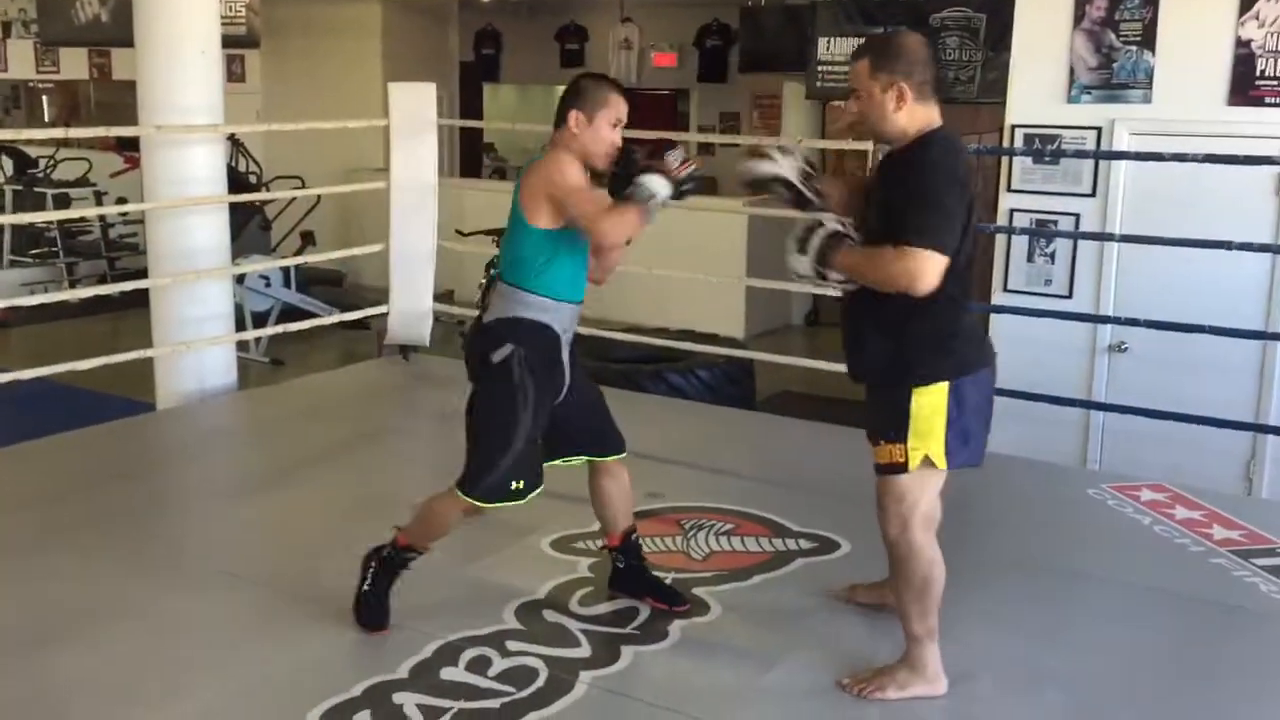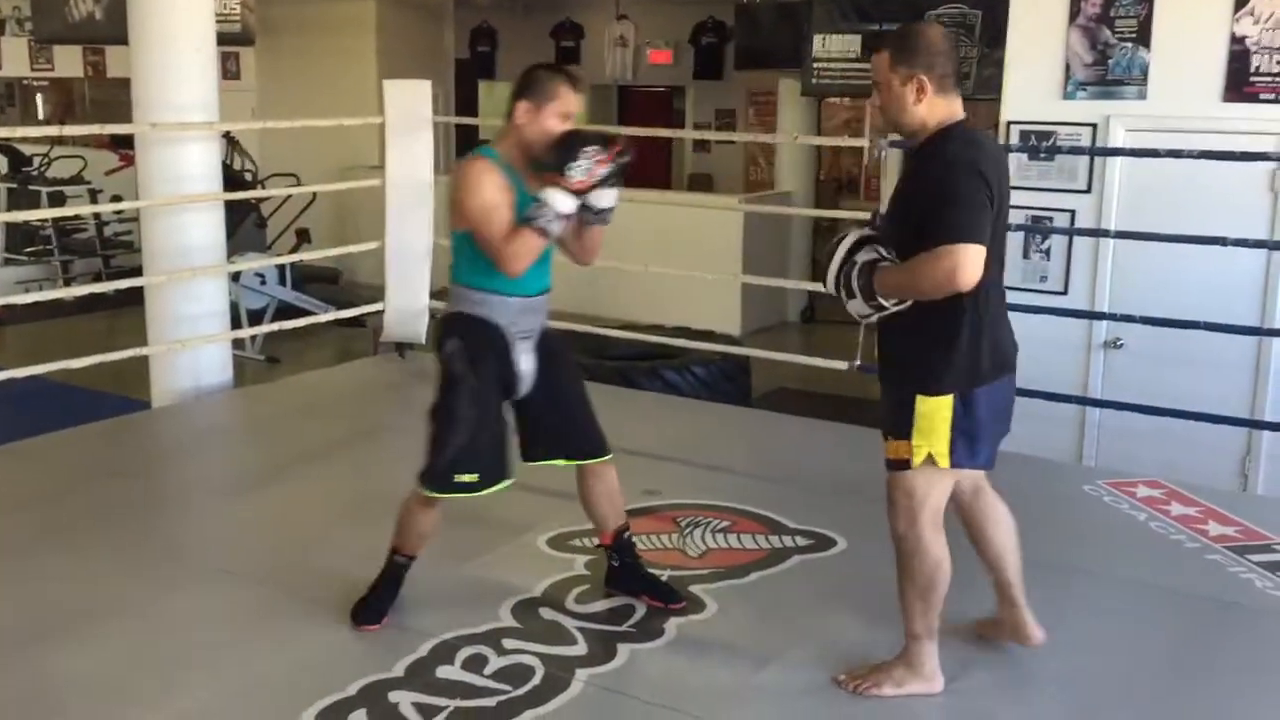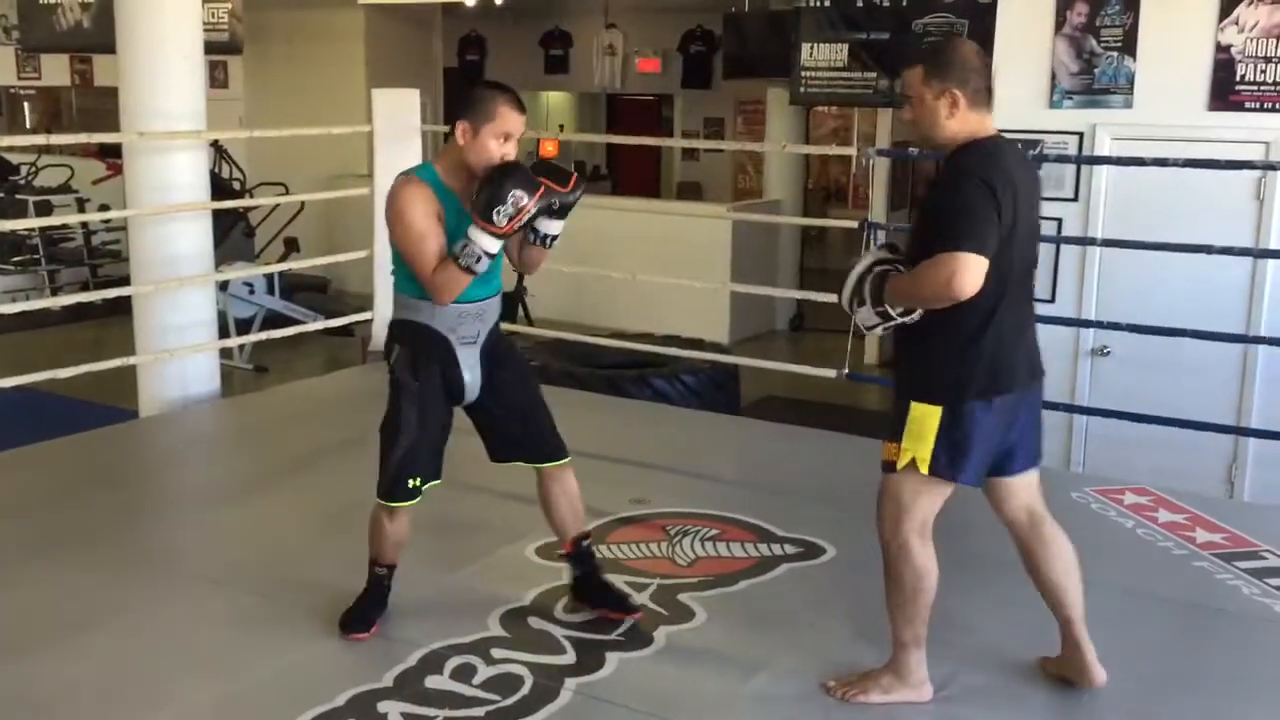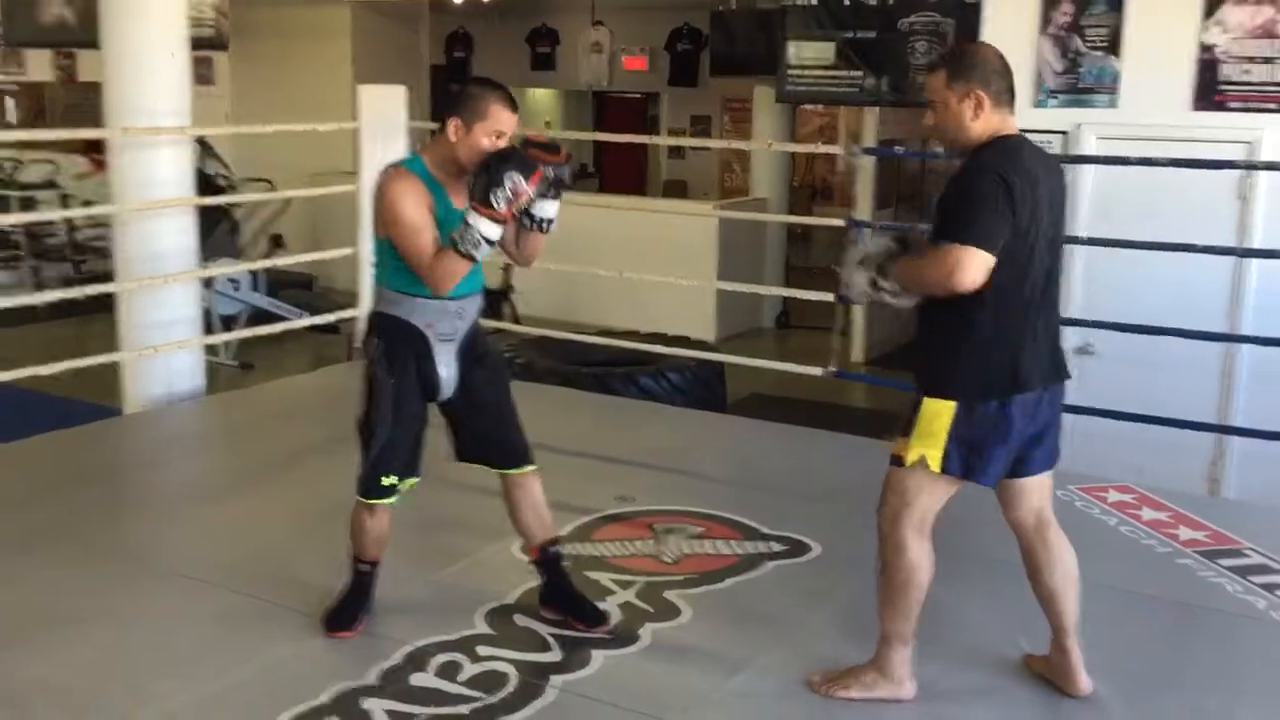
dt=0.2s
person 1, frame 1
left shoulder: (935, 165)
right shoulder: (913, 155)
left elbow: (915, 273)
right elbow: (873, 218)
left wrist: (830, 252)
right wrist: (801, 183)
left hip: (928, 368)
right hip: (917, 360)
left knee: (901, 514)
right knee: (914, 495)
left ankle: (921, 665)
right ankle: (909, 592)
person 1, frame 2
left shoulder: (952, 160)
right shoulder: (963, 147)
left elbow: (956, 269)
left wrist: (878, 280)
right wrist: (884, 253)
left hip: (946, 370)
right hip: (974, 358)
left knee: (914, 513)
right knee: (967, 489)
left ankle: (918, 664)
right ankle: (1017, 613)
person 1, frame 3
left shoulder: (969, 173)
right shoulder: (1011, 163)
left elbow: (957, 278)
left wrist: (885, 288)
right wrist: (907, 277)
left hip: (957, 386)
right hip: (1011, 373)
left knee: (901, 521)
right knee: (1026, 515)
left ankle: (907, 672)
right ankle: (1080, 655)
person 1, frame 4
left shoulder: (990, 169)
right shoulder: (1038, 166)
left elbow: (963, 271)
left wrist: (894, 270)
right wrist: (917, 262)
left hip: (974, 384)
right hip: (1032, 374)
left knee: (902, 517)
right knee: (1034, 518)
left ankle: (891, 669)
right ankle: (1068, 660)
person 2, frame 1
left shoulder: (573, 180)
right shoulder: (559, 169)
left elbow: (598, 270)
right elbow: (615, 230)
left wrist: (638, 192)
right wrist: (662, 181)
left hip: (551, 343)
right hip: (515, 344)
left knee: (608, 455)
right knee: (484, 489)
left ankle: (628, 568)
right ankle: (385, 563)
person 2, frame 2
left shoulder: (545, 168)
right shoulder: (481, 173)
left elbow: (585, 253)
right elbow: (511, 262)
left wrist: (598, 189)
right wrist: (562, 192)
left hip: (532, 335)
right hip: (477, 337)
left knee: (593, 453)
right knee: (445, 479)
left ankle: (624, 567)
right ankle: (392, 577)
person 2, frame 3
left shoulder: (497, 181)
right shoulder: (413, 192)
left elbow: (526, 264)
right elbow: (440, 289)
left wrist: (548, 213)
right wrist: (490, 225)
left hip: (486, 340)
right hip: (425, 345)
left knee: (552, 457)
right knee: (399, 487)
left ankle: (586, 577)
right ankle: (377, 588)
person 2, frame 4
left shoulder: (485, 176)
right shoulder: (402, 184)
left elbow: (525, 255)
right elbow: (440, 278)
left wrist: (544, 192)
right wrist: (490, 212)
left hip: (464, 337)
right hip: (402, 340)
left knee: (518, 463)
right knee: (379, 484)
left ankle: (555, 585)
right ankle: (361, 586)
